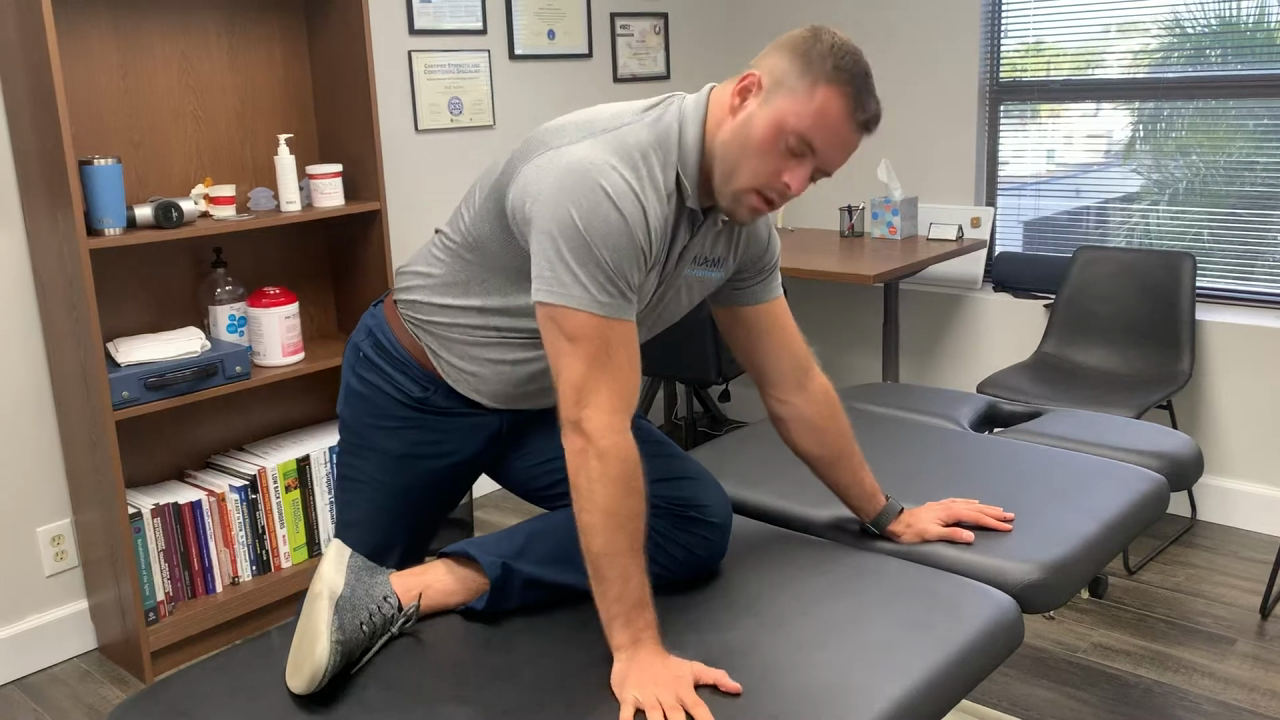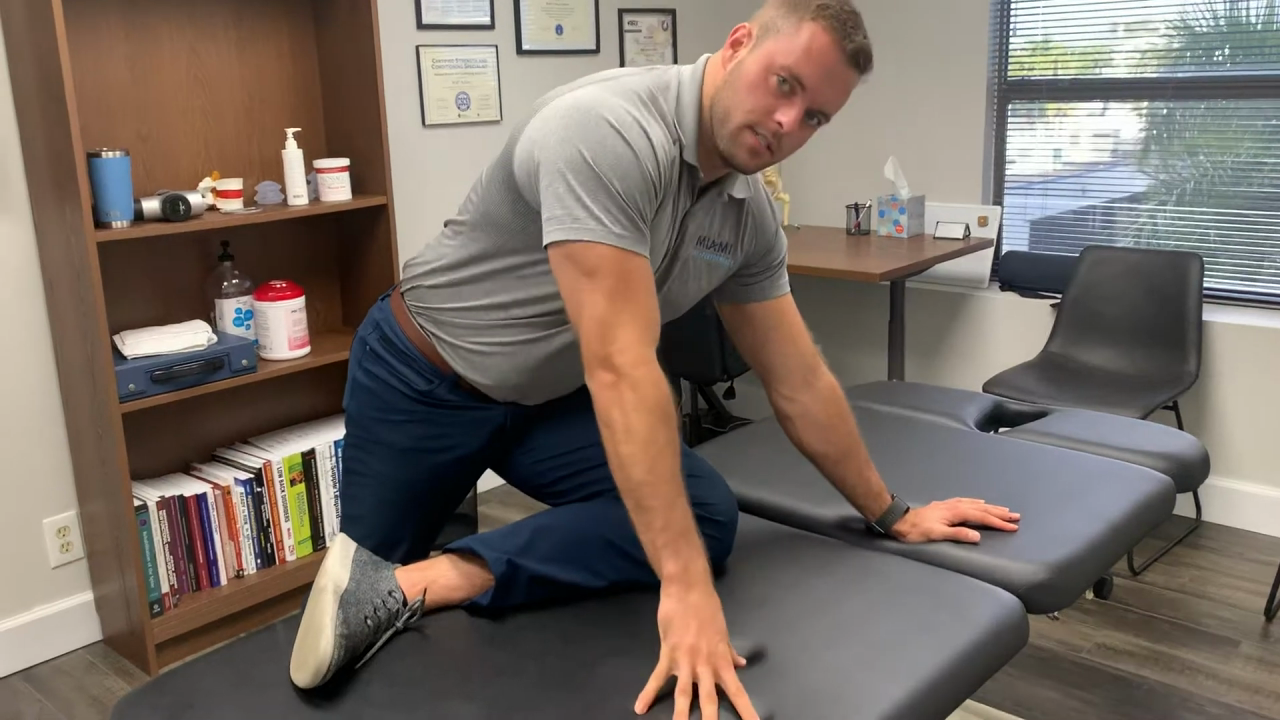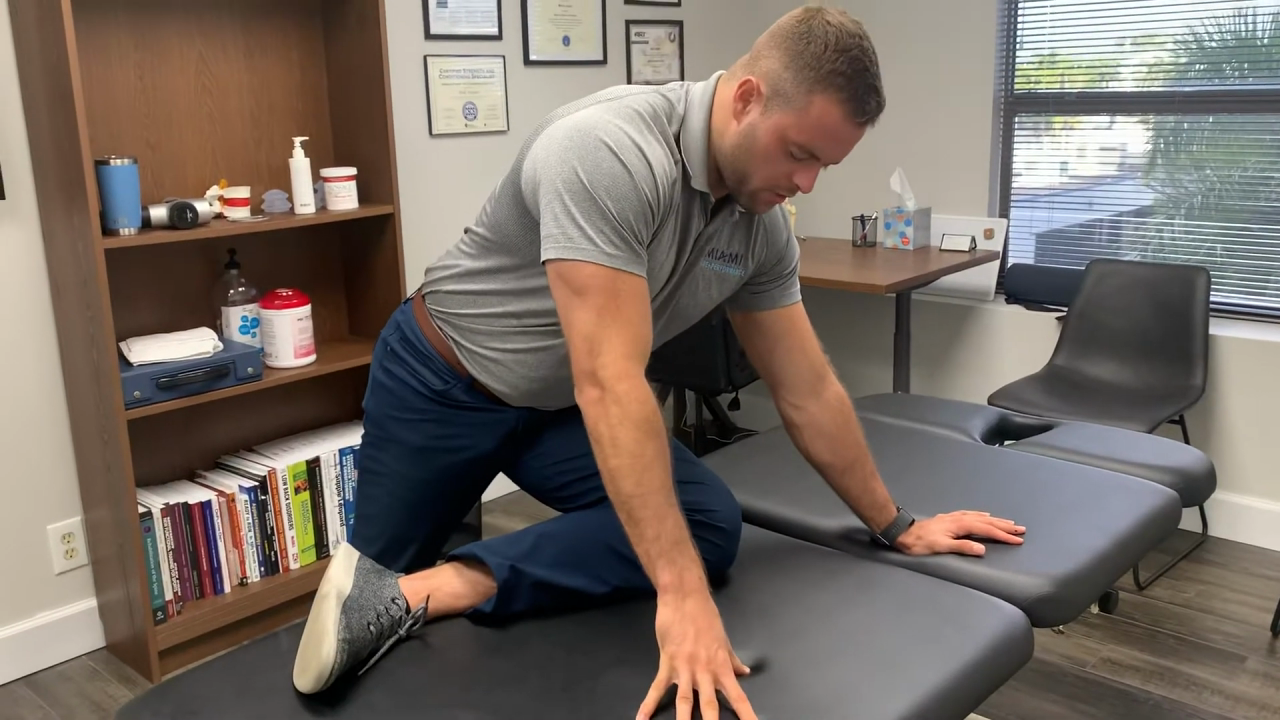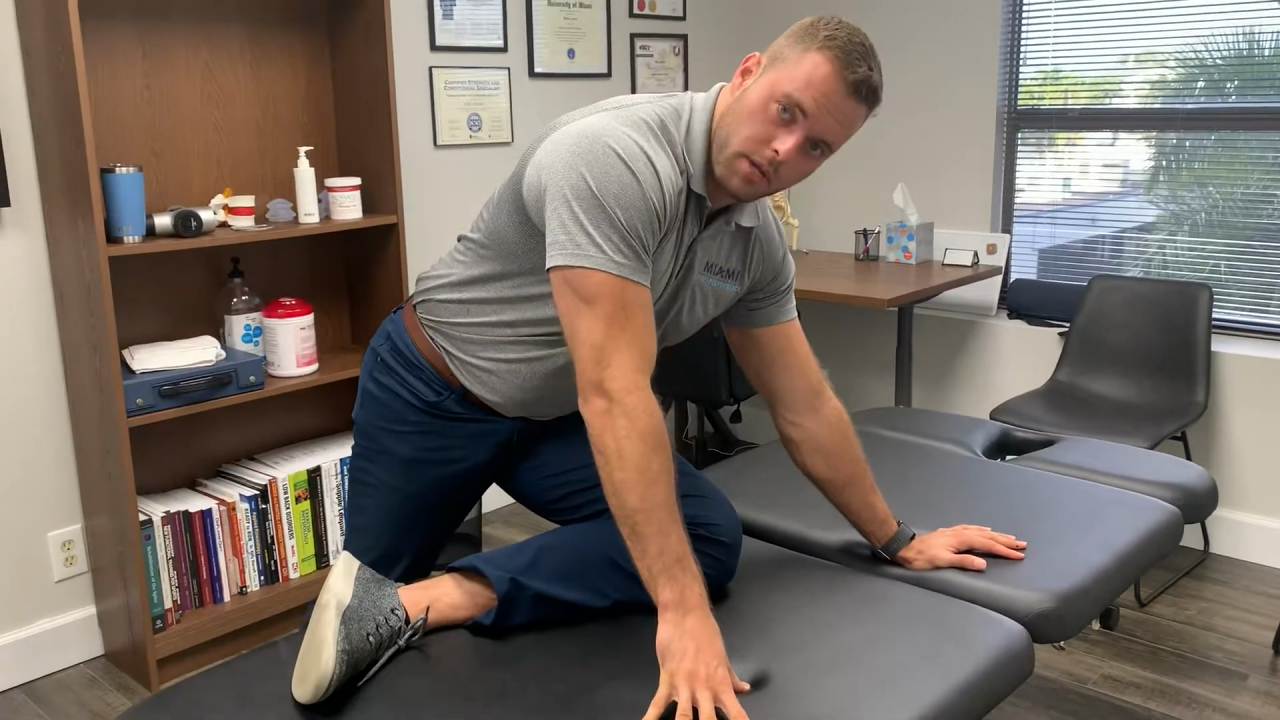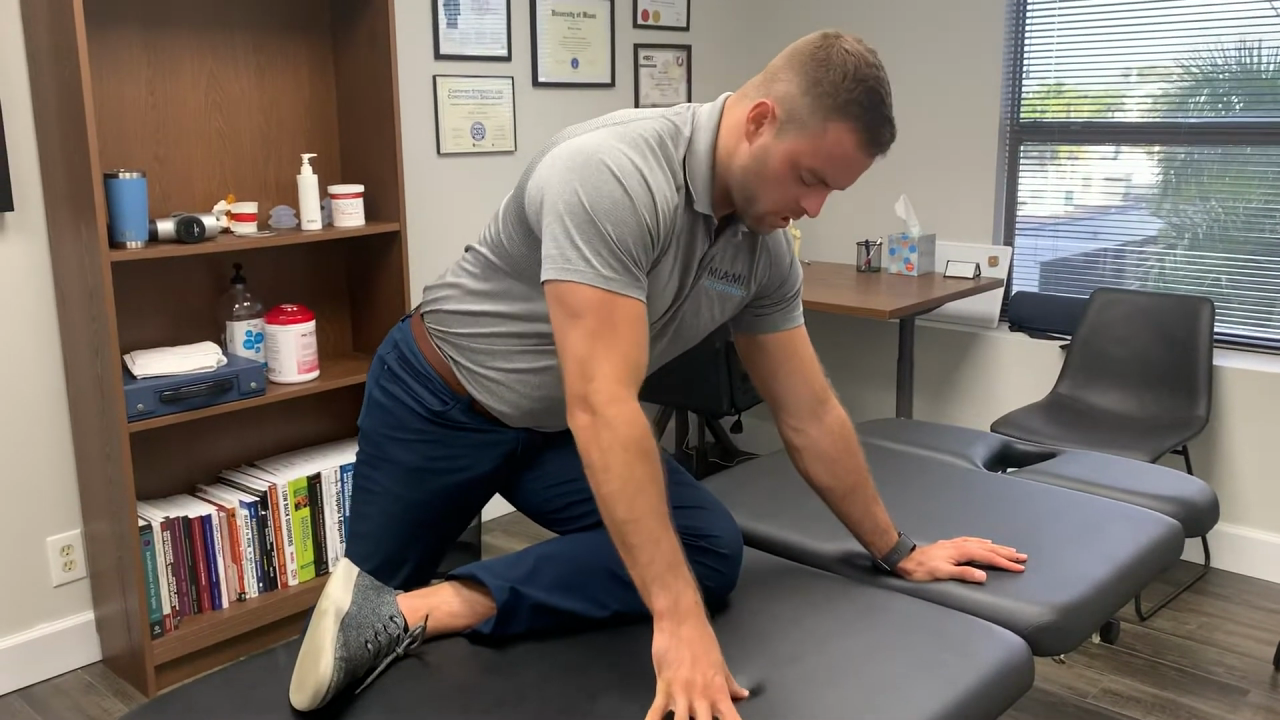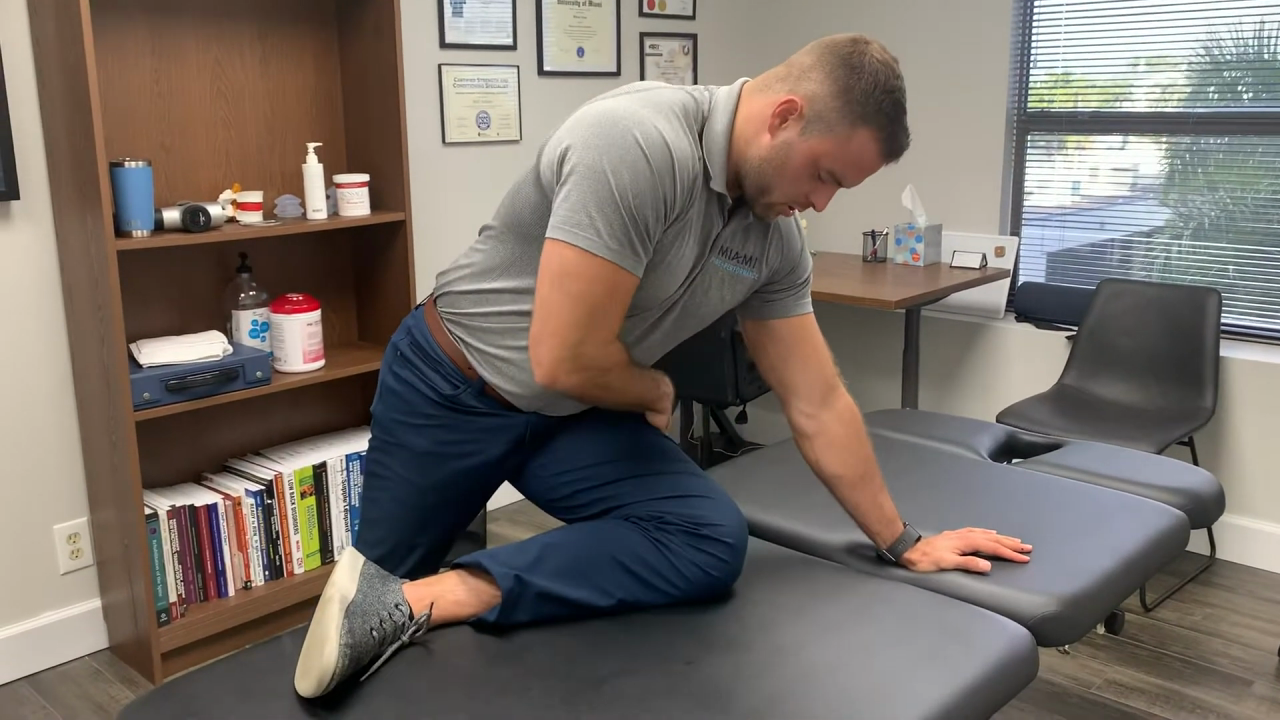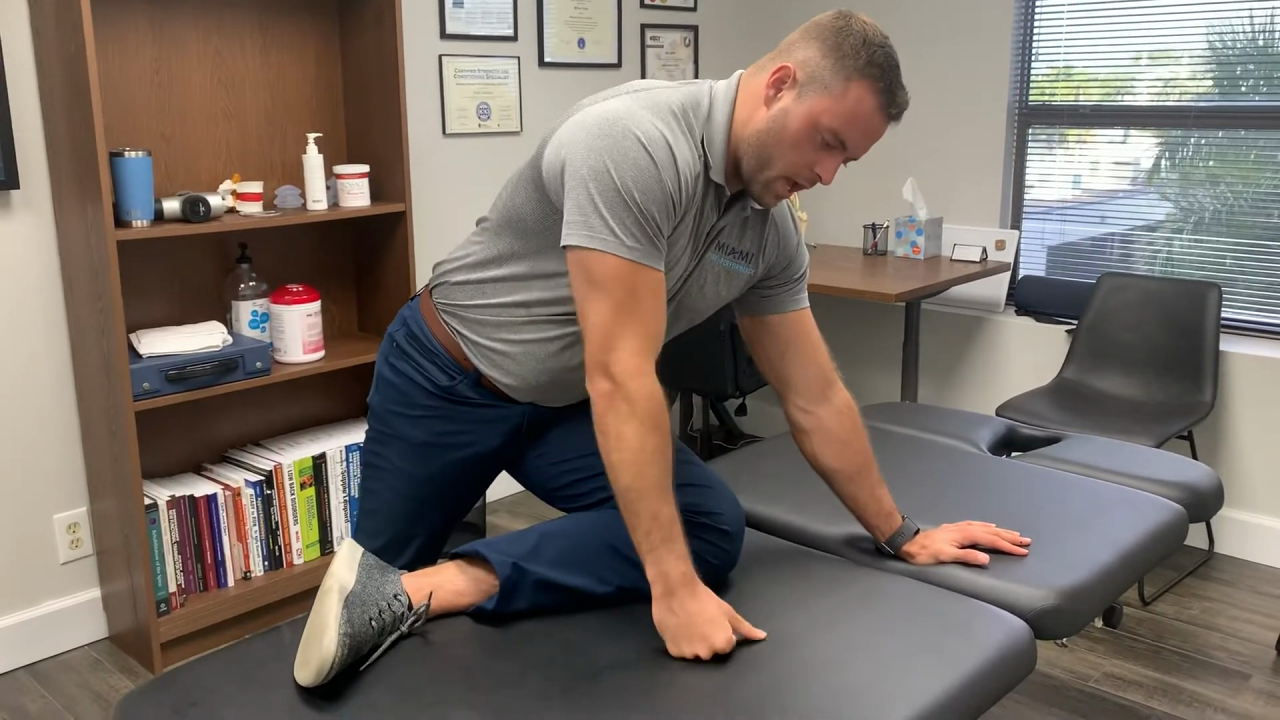
dt=0.7s
person 1, frame 1
left shoulder: (742, 224)
right shoulder: (604, 179)
left elbow: (792, 386)
right elbow: (597, 430)
left wrist: (888, 515)
right wrist: (636, 648)
left hip: (539, 398)
right hip: (417, 382)
left knee: (697, 520)
left ankle: (409, 593)
person 1, frame 2
left shoulder: (749, 217)
right shoulder: (606, 130)
left elbow: (798, 383)
right elbow: (620, 369)
left wrist: (892, 514)
right wrist: (686, 585)
left hip: (547, 396)
right hip: (424, 377)
left knee: (706, 517)
right knee: (374, 573)
left ankle: (417, 586)
person 1, frame 3
left shoulder: (763, 228)
right shoulder: (609, 151)
left elbow: (808, 392)
right elbow: (610, 386)
left wrist: (897, 526)
right wrist: (682, 595)
left hip: (558, 404)
right hip: (443, 379)
left knee: (707, 524)
right knee: (379, 579)
left ankle: (422, 595)
person 1, frame 4
left shoulder: (757, 243)
right shoulder: (613, 156)
left elbow: (804, 409)
right elbow: (615, 395)
left wrist: (898, 542)
right wrist: (683, 611)
left hip: (552, 415)
right hip: (434, 391)
left knee: (709, 537)
right knee: (374, 591)
left ankle: (421, 606)
person 1, frame 5
left shoulder: (764, 249)
right shoulder: (614, 173)
left elbow: (809, 416)
right elbow: (600, 410)
left wrist: (898, 552)
right wrist: (677, 620)
left hip: (553, 424)
right hip: (439, 399)
left knee: (709, 552)
right knee: (365, 613)
left ankle: (421, 614)
person 1, frame 6
left shoulder: (774, 239)
right shoulder: (635, 140)
left elbow: (817, 406)
right elbow: (565, 360)
left wrist: (903, 543)
right wrist: (655, 390)
left hip: (573, 412)
right hip: (452, 387)
left knee: (711, 541)
right knee: (382, 584)
left ankle: (422, 603)
person 1, frame 7
left shoulder: (771, 232)
right shoulder: (634, 140)
left elbow: (815, 400)
right elbow: (620, 379)
left wrist: (901, 537)
right wrist: (673, 590)
left hip: (563, 403)
right hip: (447, 376)
left knee: (712, 530)
right knee: (383, 573)
left ankle: (425, 594)
